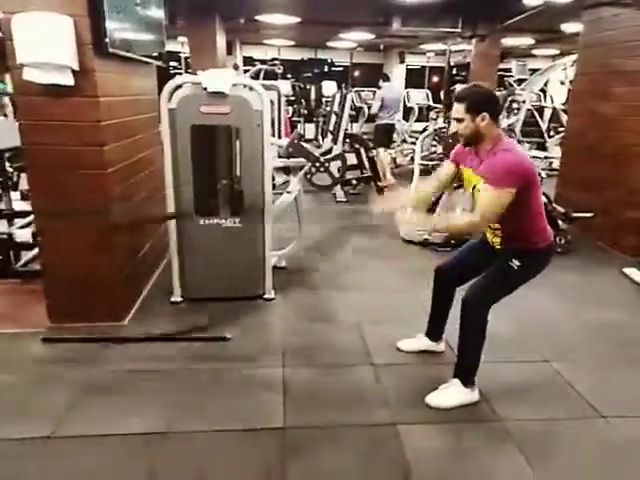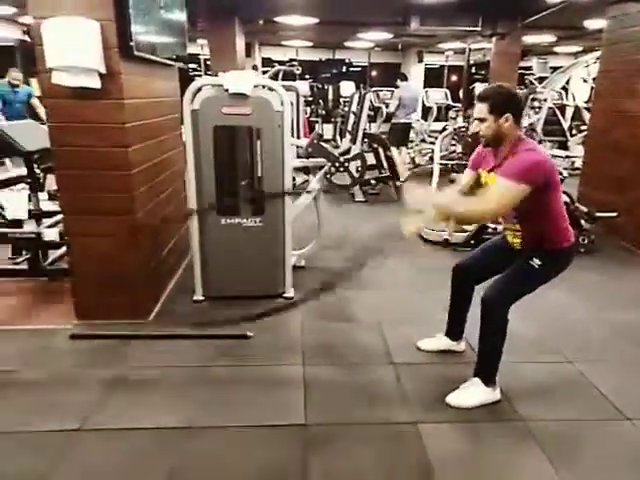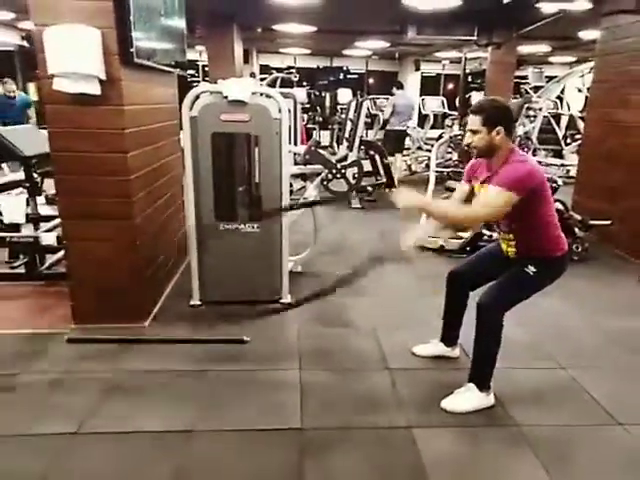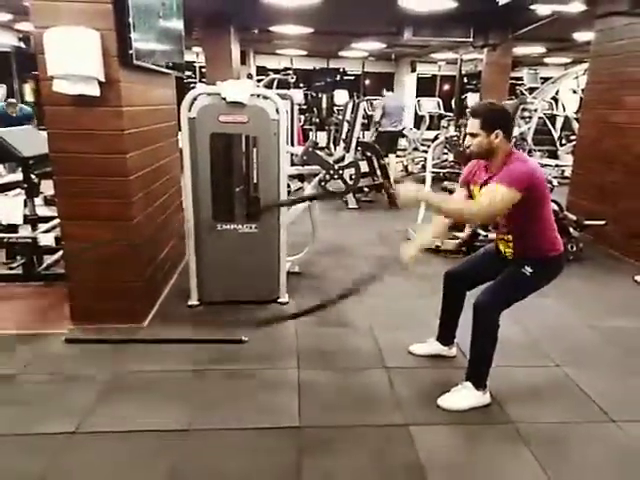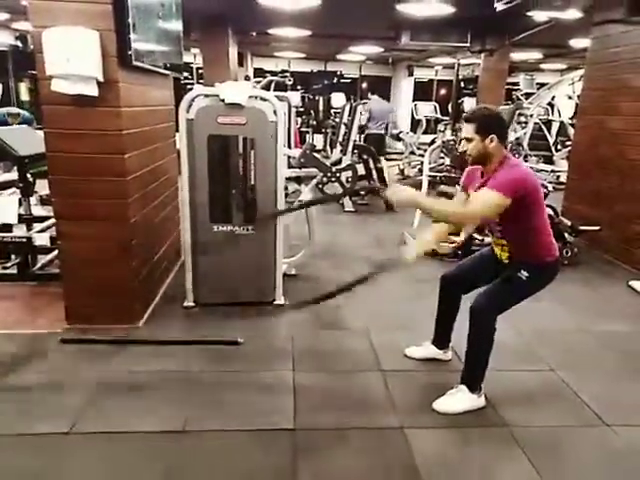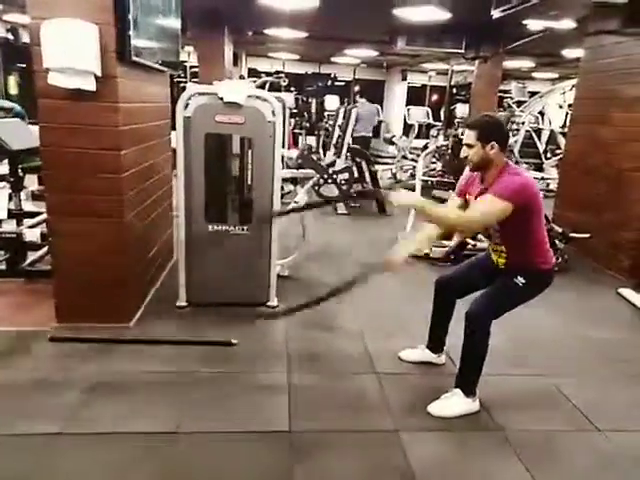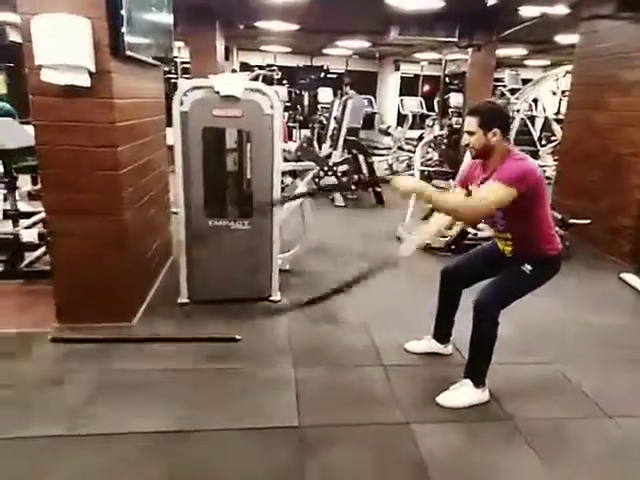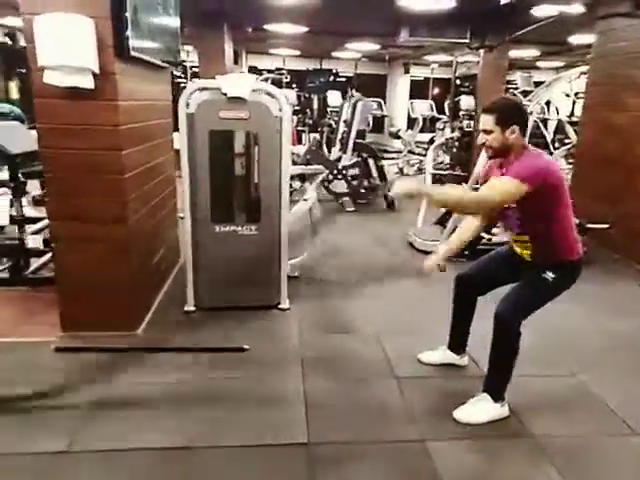
dt=0.4s
person 1, frame 1
left shoulder: (507, 161)
right shoulder: (468, 147)
left elbow: (479, 220)
right elbow: (435, 183)
left wrist: (423, 221)
right wrist: (399, 200)
left hip: (529, 249)
right hip: (498, 238)
left knee: (475, 300)
right knee: (447, 274)
left ankle: (465, 385)
right ankle: (433, 338)
person 1, frame 2
left shoulder: (528, 161)
right shoulder: (487, 151)
left elbow: (486, 211)
right elbow: (458, 193)
left wrist: (433, 200)
left hip: (552, 249)
right hip: (516, 237)
left knee: (496, 299)
right knee: (465, 272)
left ankle: (486, 385)
right ankle: (453, 337)
person 1, frame 3
left shoulder: (520, 171)
right shoulder: (481, 162)
left elbow: (473, 217)
right elbow: (457, 202)
left wrist: (419, 202)
left hip: (545, 257)
right hip: (511, 245)
left knee: (490, 305)
right knee: (459, 277)
left ankle: (480, 389)
right ankle: (448, 343)
person 1, frame 4
left shoulder: (520, 171)
right shoulder: (477, 166)
left elbow: (477, 214)
right elbow: (451, 212)
left wrist: (421, 195)
right wrist: (418, 242)
left hip: (541, 258)
right hip: (508, 246)
left knee: (487, 304)
right knee: (456, 277)
left ankle: (477, 388)
right ankle: (444, 342)
person 1, frame 5
left shoulder: (513, 177)
right shoulder: (476, 170)
left elbow: (468, 217)
right elbow: (456, 212)
left wrist: (414, 198)
right wrist: (423, 243)
left hip: (537, 263)
right hip: (504, 251)
left knee: (483, 309)
right knee: (451, 281)
left ankle: (471, 391)
right ankle: (440, 346)
person 1, frame 6
left shoulder: (515, 184)
right shoulder: (474, 177)
left elbow: (466, 223)
right elbow: (445, 217)
left wrist: (416, 202)
right wrist: (409, 246)
left hip: (532, 270)
right hip: (499, 257)
left knee: (479, 313)
right knee: (446, 285)
left ankle: (466, 395)
right ankle: (434, 349)
person 1, frame 7
left shoulder: (518, 170)
right shoulder: (477, 166)
left elbow: (471, 211)
right elbow: (452, 207)
left wrist: (419, 188)
right wrist: (416, 239)
left hip: (539, 257)
right hip: (506, 244)
left knee: (487, 303)
right knee: (452, 275)
left ankle: (475, 385)
right ankle: (440, 340)
person 1, frame 8
left shoulder: (536, 166)
right shoulder: (496, 163)
left elbow: (481, 201)
right elbow: (475, 214)
left wrist: (420, 189)
right wrist: (443, 251)
left hip: (558, 262)
right hip: (521, 250)
left knee: (507, 314)
right knee: (466, 283)
left ankle: (494, 400)
right ankle: (456, 351)
